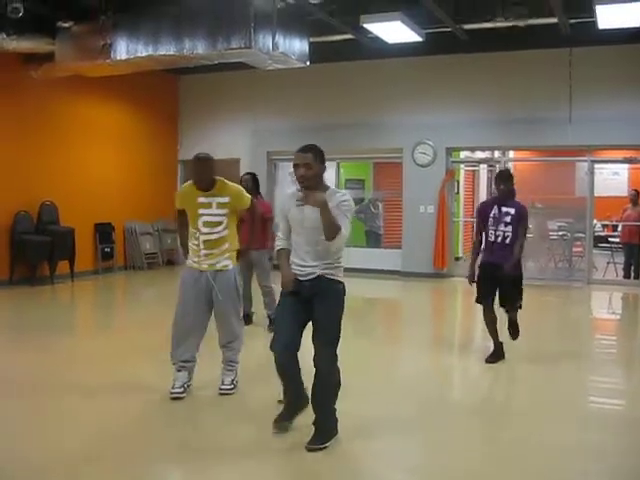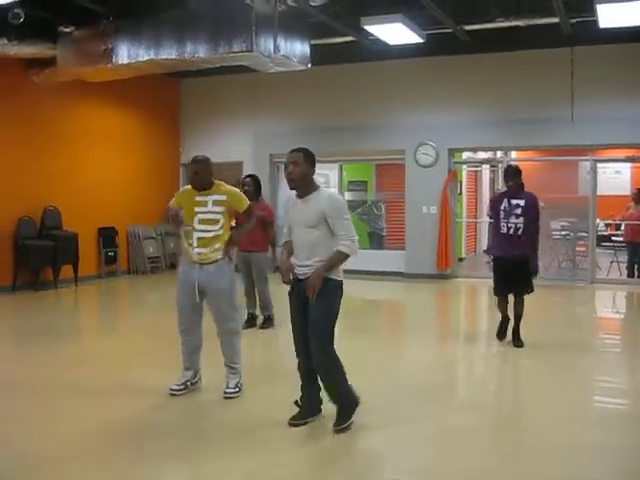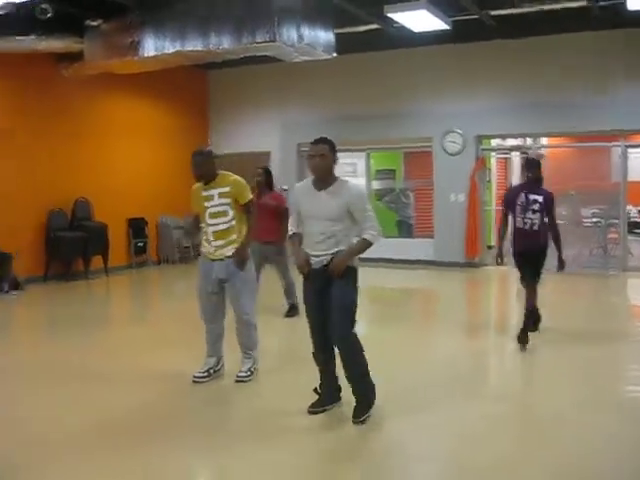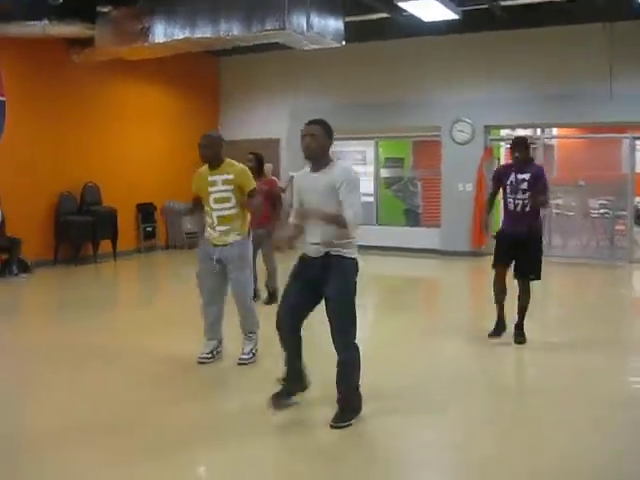
dt=0.5s
person 1, frame 1
left shoulder: (341, 199)
right shoulder: (289, 201)
left elbow: (336, 240)
left wrist: (322, 205)
right wrist: (285, 270)
left hip: (328, 285)
right hip: (295, 284)
left knee: (325, 358)
right knee: (281, 347)
left ankle: (326, 425)
right ankle: (295, 401)
person 1, frame 2
left shoulder: (330, 200)
right shoulder: (290, 203)
left elbow: (349, 243)
left wrist: (320, 272)
right wrist: (286, 259)
left hip: (325, 284)
right hip: (299, 283)
left knee: (321, 349)
right knee: (303, 349)
left ankle: (347, 404)
right ankle: (310, 403)
person 1, frame 3
left shoulder: (352, 192)
right shoulder: (298, 191)
left elbow: (371, 232)
left wrist: (346, 256)
right wrist: (298, 253)
left hip: (340, 271)
right hip: (312, 272)
left knee: (342, 334)
right knee: (319, 337)
left ankle: (365, 394)
right ankle: (329, 392)
person 1, frame 4
left shoulder: (345, 174)
right shoulder: (300, 178)
left elbow: (352, 221)
left wrist: (316, 214)
right wrist: (289, 234)
left hip: (339, 262)
right hip: (310, 259)
left knee: (342, 335)
right knee: (286, 320)
left ankle: (350, 402)
right ankle: (294, 380)
person 2, frame 1
left shoulder: (233, 192)
right shoulder: (184, 193)
right wrist: (185, 248)
left hip: (225, 267)
right hip: (194, 267)
left knee: (229, 322)
right knee: (186, 322)
left ankle: (230, 371)
right ankle: (183, 374)
person 2, frame 2
left shoulder: (230, 193)
right shoulder: (184, 194)
left elbow: (251, 216)
right elbow: (168, 214)
left wrist: (239, 235)
right wrist: (173, 216)
left hip: (218, 265)
right hip: (189, 264)
left knee: (227, 321)
right knee: (188, 322)
left ankle: (233, 374)
right ankle: (190, 373)
person 2, frame 3
left shoulder: (235, 183)
right shoulder: (196, 190)
left elbow: (252, 215)
left wrist: (244, 247)
left hip: (235, 257)
right hip: (208, 259)
left knee: (243, 311)
right knee: (210, 313)
left ankle: (248, 359)
right ankle: (213, 360)
person 2, frame 4
left shoulder: (239, 171)
right shoulder: (200, 175)
left elbow: (255, 199)
left wrist: (246, 207)
left hip: (236, 243)
right hip: (210, 244)
left knee: (242, 294)
right knee: (209, 295)
left ankle: (250, 341)
right ankle: (213, 342)
person 3, frame 1
left shoulder: (520, 209)
right shoulder: (485, 207)
left elbow: (521, 239)
right elbow: (478, 238)
left wrist: (514, 262)
right wrist: (472, 266)
left hip: (510, 264)
right hip: (488, 263)
left knee: (510, 306)
right knee: (487, 305)
left ankle: (512, 320)
right ankle: (497, 347)
person 3, frame 2
left shoulder: (530, 200)
right shoulder: (496, 200)
left elbow: (534, 231)
left wrist: (534, 259)
right wrist: (492, 251)
left hip: (522, 256)
right hip: (500, 255)
left knee: (519, 295)
right knee: (501, 294)
left ankle: (516, 331)
right ankle: (504, 320)
person 3, frame 3
left shoulder: (547, 196)
right shoulder: (512, 193)
left elbow: (552, 225)
right elbow: (504, 221)
left wrist: (560, 254)
right wrist: (500, 248)
left hip: (538, 247)
right hip: (520, 247)
left knee: (530, 284)
right knee: (529, 283)
left ankle: (525, 328)
right ankle: (534, 315)
person 3, frame 4
left shoulder: (537, 172)
right shoulder: (501, 172)
left elbow: (544, 200)
right elbow: (492, 196)
right wrist: (485, 217)
left hip: (529, 233)
right hip: (507, 231)
left knee: (524, 281)
right knee: (499, 272)
left ankle: (519, 325)
right ankle: (500, 320)
person 4, frame 1
left shoulder: (264, 205)
left elbow: (269, 229)
left wrist: (270, 248)
left hip: (259, 251)
right hip: (242, 250)
left knee: (265, 284)
right knee: (244, 285)
left ankle: (272, 317)
right ankle: (247, 314)
person 4, frame 2
left shoulder: (265, 208)
left elbow: (271, 233)
left wrist: (274, 255)
left hip: (259, 253)
right hip: (241, 252)
left knee: (261, 287)
right knee: (248, 287)
left ankle: (268, 316)
right ankle: (251, 315)
person 4, frame 3
left shoulder: (278, 198)
right shoulder: (254, 198)
left elbow: (285, 221)
right elbow: (252, 219)
left wrist: (282, 241)
right wrist: (250, 238)
left hip: (274, 244)
right hip: (257, 243)
left knee: (285, 275)
left ankle: (293, 304)
person 4, frame 4
left shoulder: (270, 182)
left elbow: (278, 205)
left wrist: (273, 224)
left hip: (266, 228)
right hip: (250, 228)
left knee: (269, 261)
left ankle: (272, 291)
right ankle: (254, 291)
